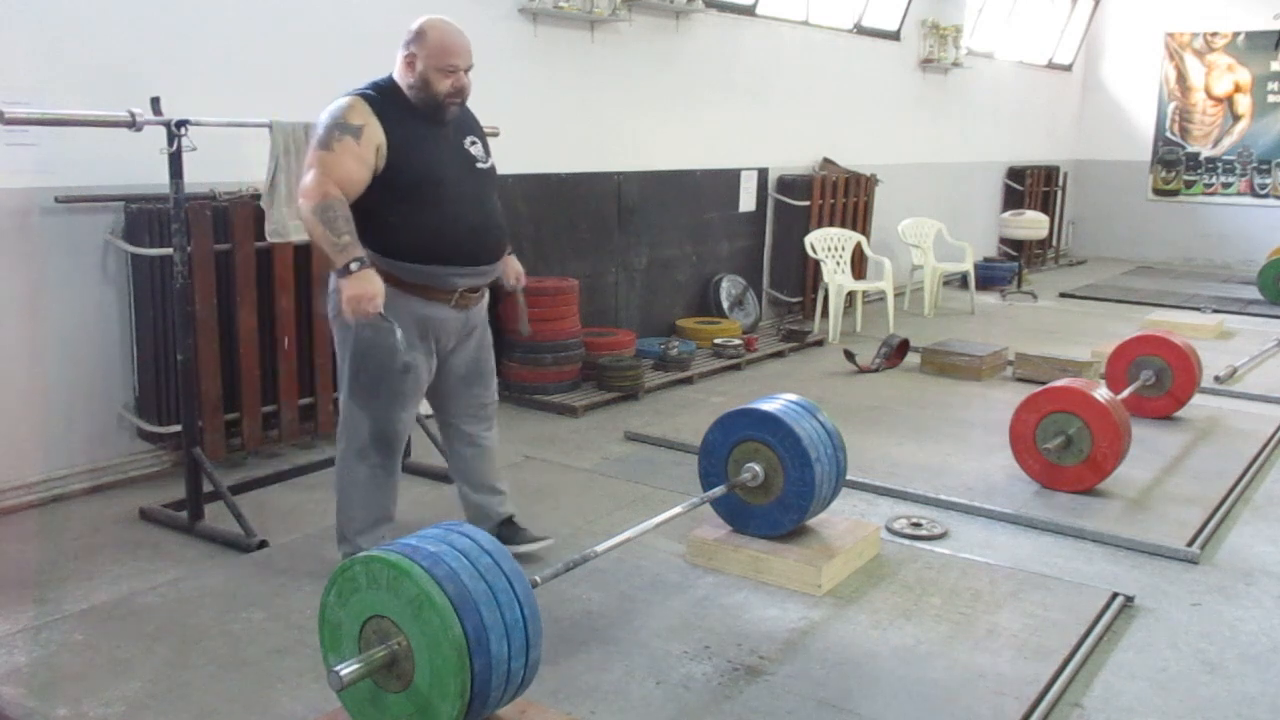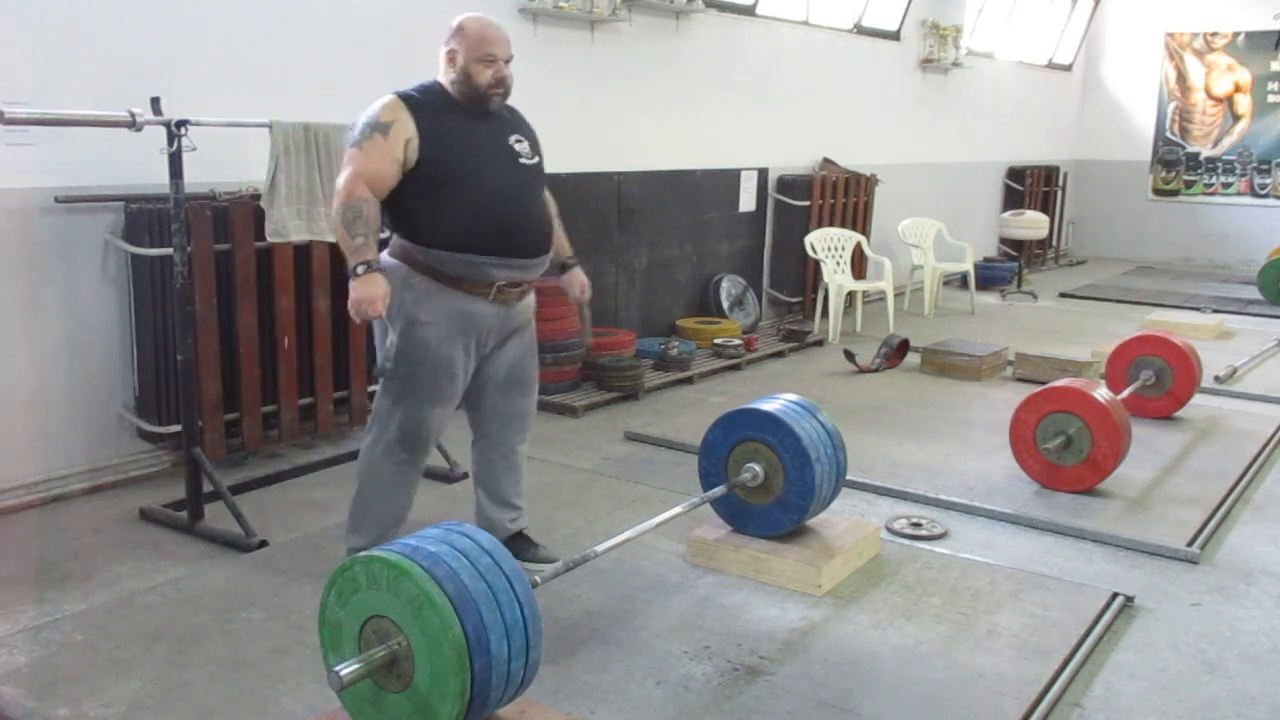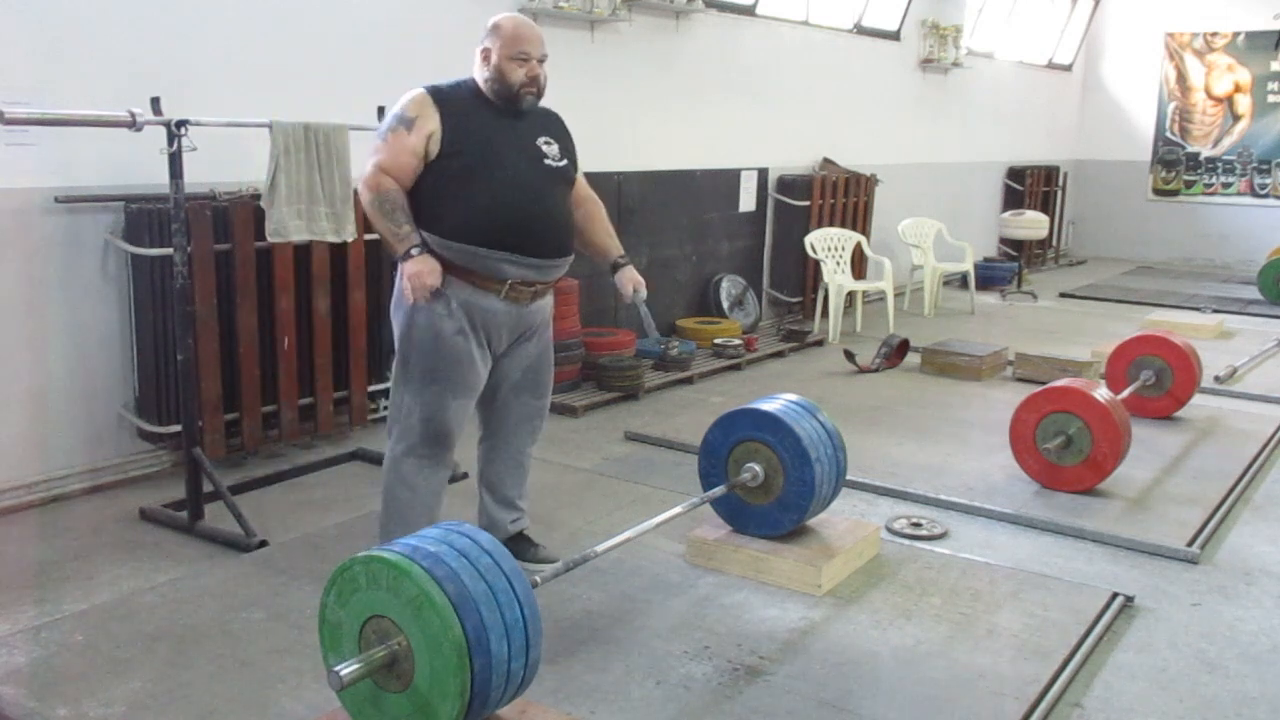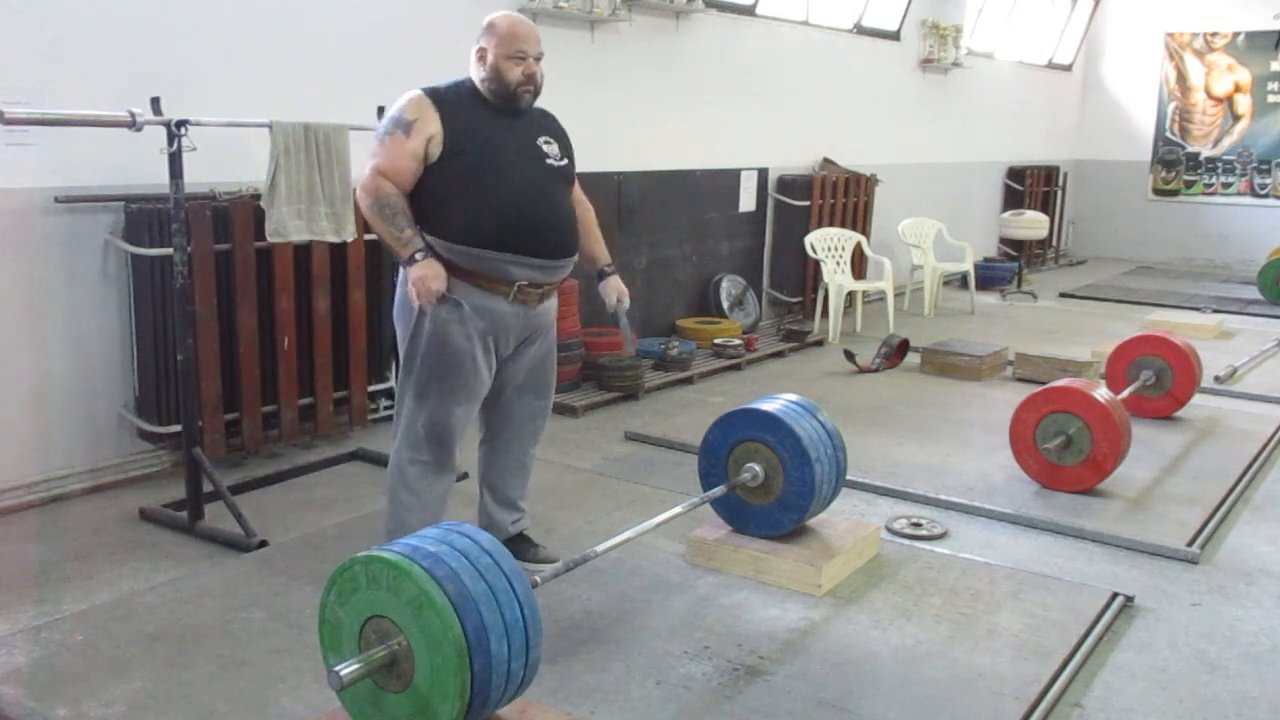
dt=0.3s
person 1, frame 1
left shoulder: (460, 118)
right shoulder: (361, 118)
right elbow: (319, 197)
left wrist: (501, 253)
right wrist: (352, 268)
left hip: (466, 306)
right hip: (394, 305)
left knee: (475, 418)
right knee: (378, 432)
left ankle: (491, 519)
right ankle: (365, 554)
person 1, frame 2
left shoulder: (514, 124)
right shoulder: (403, 117)
left elbow: (538, 201)
right elbow: (354, 193)
left wrist: (566, 264)
right wrist: (366, 270)
left hip: (511, 306)
right hip: (434, 303)
left knee: (507, 426)
right knee: (407, 429)
left ankle: (503, 530)
right ankle: (367, 551)
person 1, frame 3
left shoulder: (551, 126)
right shoulder: (431, 110)
left elbow: (579, 202)
right elbow: (378, 181)
left wrist: (619, 262)
right wrist: (411, 252)
left hip: (531, 306)
right hip: (453, 299)
left knee: (517, 426)
right knee: (429, 430)
left ankle: (504, 530)
person 1, frame 4
left shoulder: (546, 126)
right shoulder: (429, 111)
left elbow: (573, 204)
right elbow: (376, 186)
left wrist: (604, 270)
right wrist: (416, 258)
left hip: (534, 307)
right hip: (456, 301)
left knee: (518, 429)
right knee: (432, 435)
left ankle: (504, 532)
